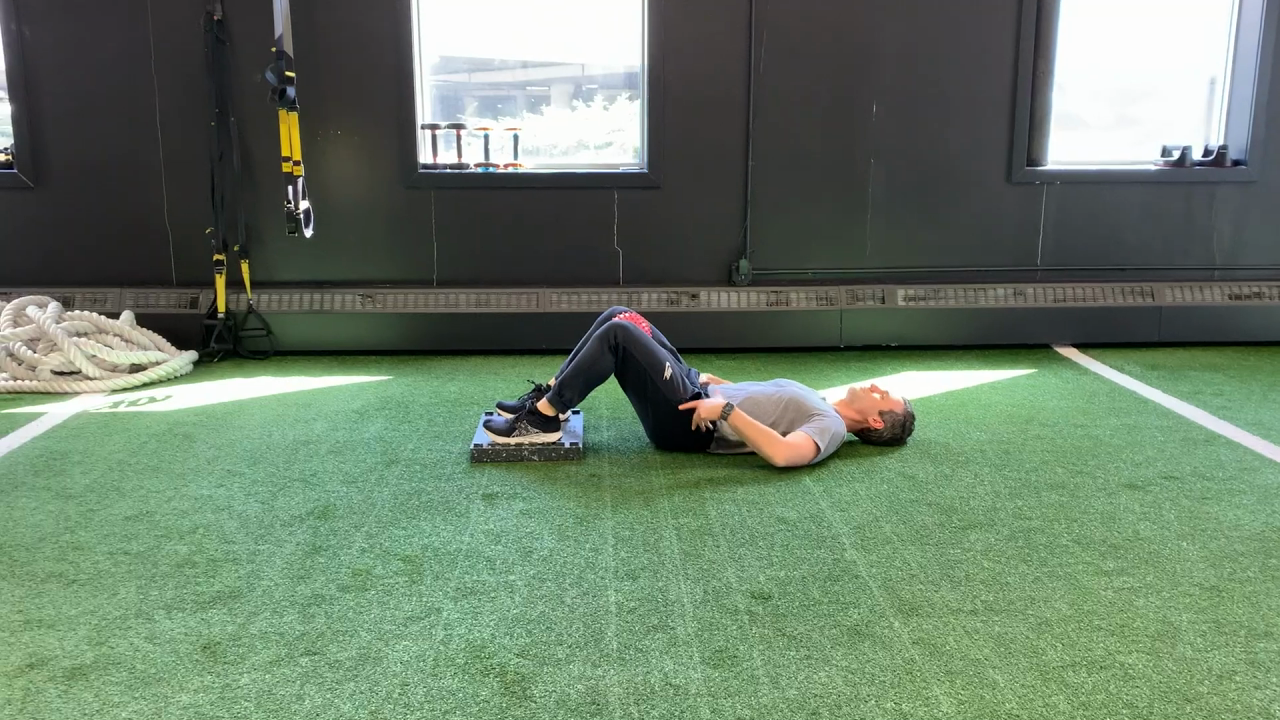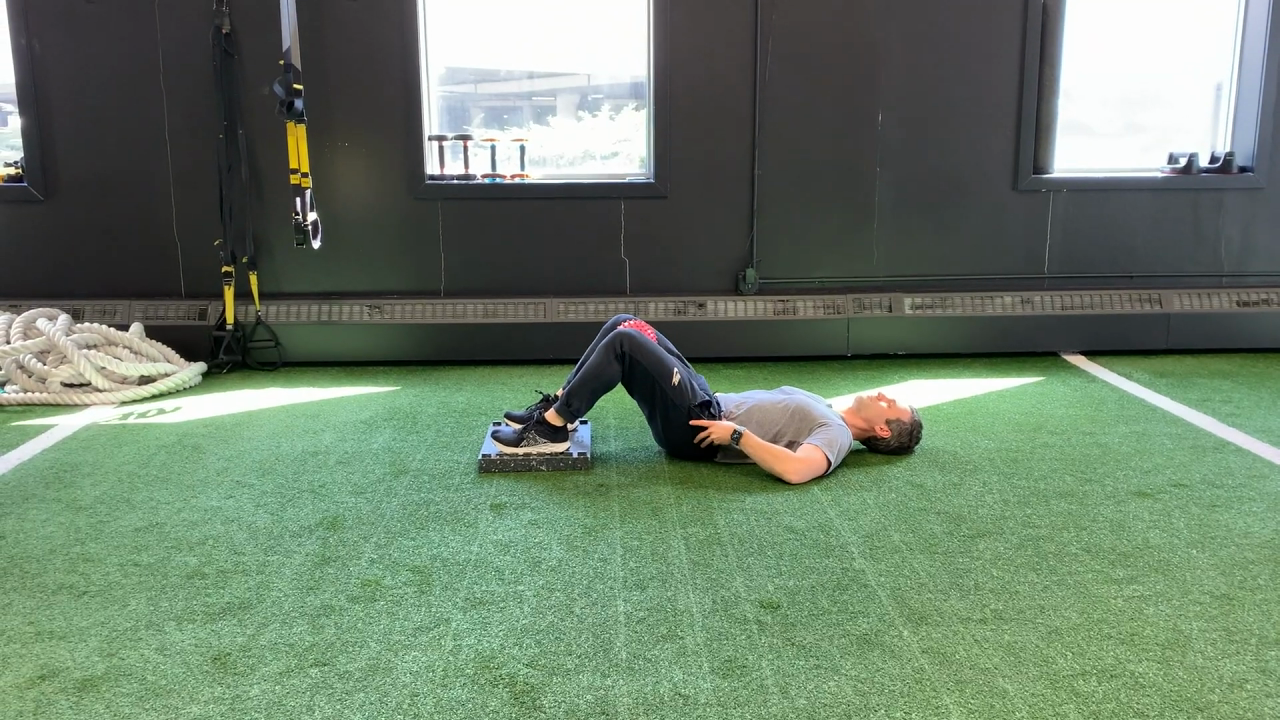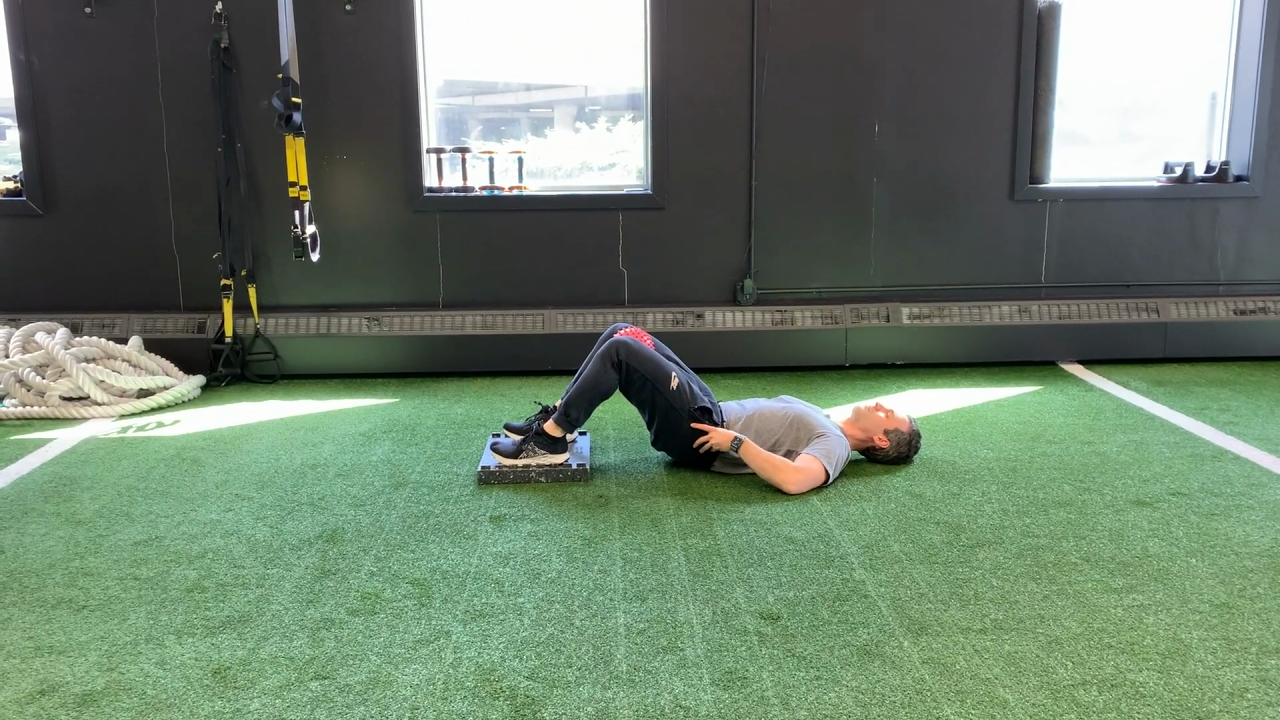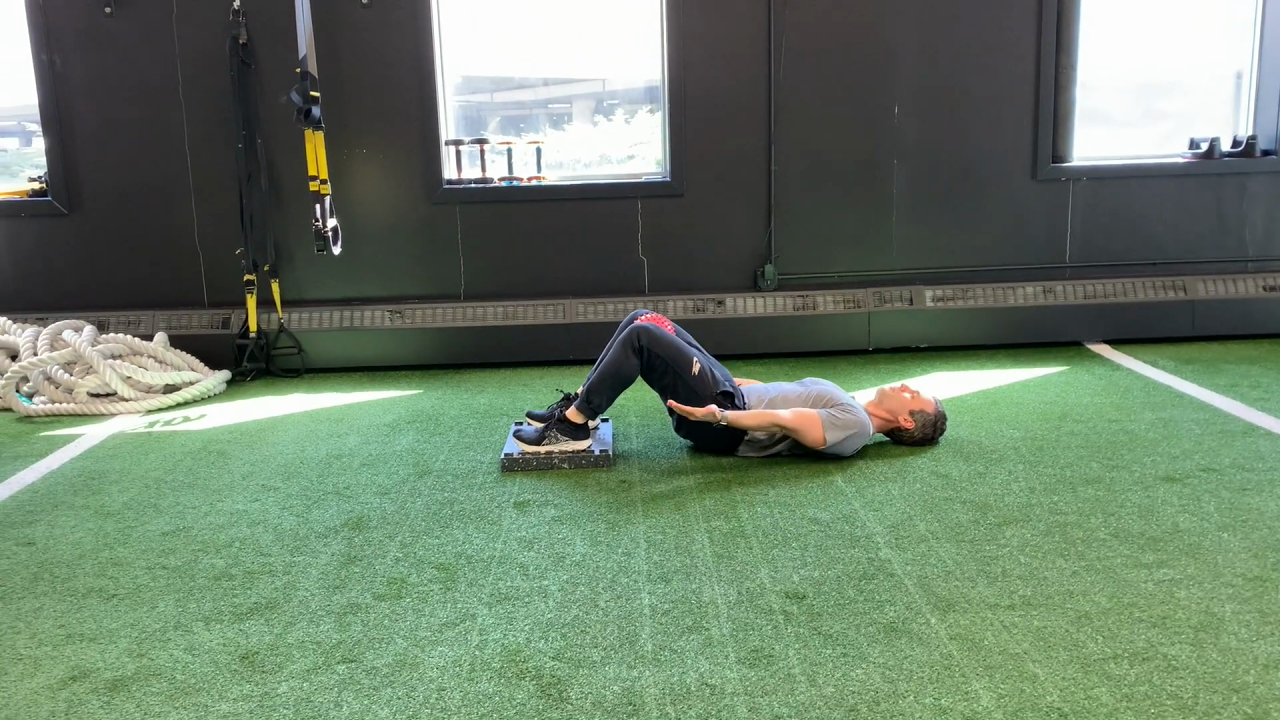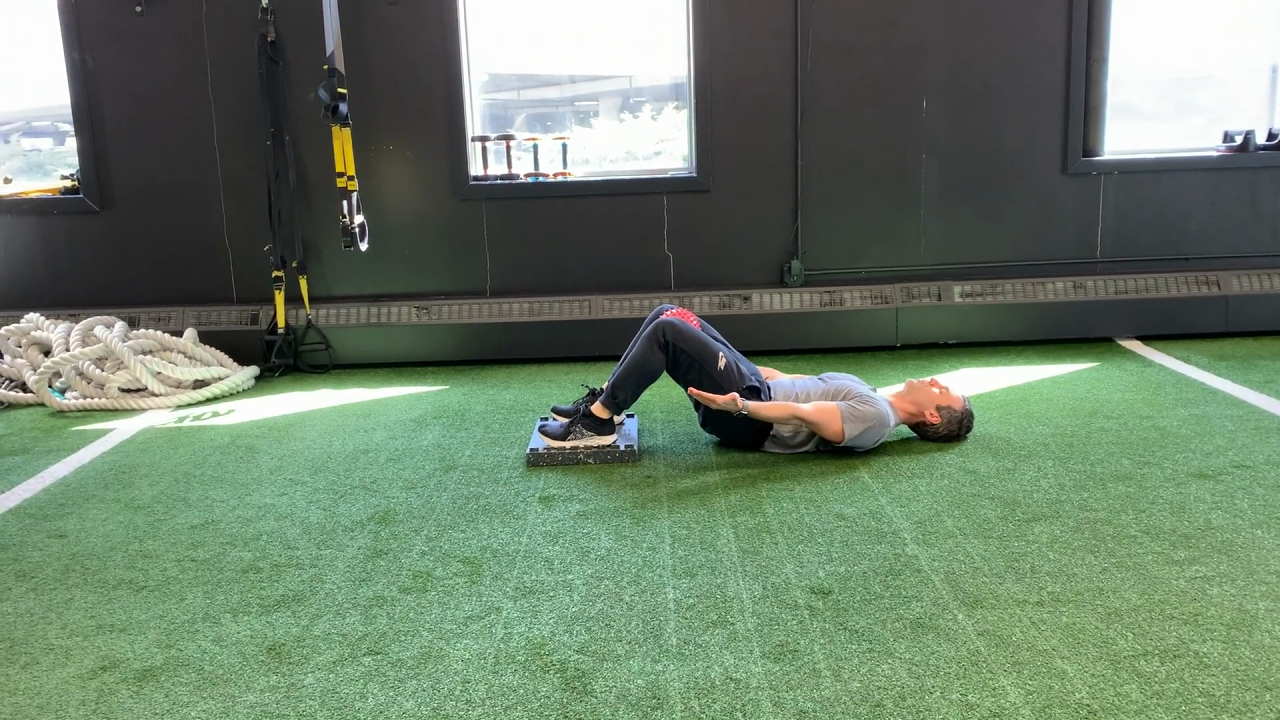
dt=1s
person 1, frame 1
left shoulder: (830, 427)
right shoulder: (817, 406)
left elbow: (781, 453)
left wrist: (725, 411)
right wrist: (711, 380)
left hip: (689, 422)
right hip: (699, 398)
left knee: (618, 335)
right knee: (620, 318)
left ankle: (541, 420)
right ankle: (546, 396)
person 1, frame 2
left shoulder: (836, 436)
right shoulder: (825, 413)
left elbow: (794, 470)
left wrist: (736, 434)
left hip: (697, 427)
right hip: (709, 405)
left knee: (624, 343)
right knee: (625, 326)
left ankle: (550, 429)
right ankle: (556, 406)
person 1, frame 3
left shoulder: (834, 447)
right shoulder: (823, 424)
left elbow: (791, 480)
left wrist: (735, 442)
left hip: (698, 432)
right hip: (710, 411)
left knee: (619, 350)
right knee: (622, 334)
left ankle: (549, 440)
right ankle: (555, 417)
person 1, frame 4
left shoulder: (855, 427)
right shoulder: (847, 408)
left elbow: (781, 421)
left wrist: (717, 416)
right wrist: (715, 377)
left hip: (726, 426)
right hip: (731, 396)
left knee: (641, 336)
right knee: (644, 320)
left ankle: (572, 425)
right ankle: (578, 404)
person 1, frame 5
left shoulder: (875, 418)
right shoulder: (870, 397)
left elbow: (803, 414)
left wrist: (738, 406)
right wrist: (753, 374)
left hip: (749, 419)
right hip: (757, 387)
left knee: (667, 331)
right knee: (669, 315)
left ankle: (597, 420)
right ankle: (604, 398)
